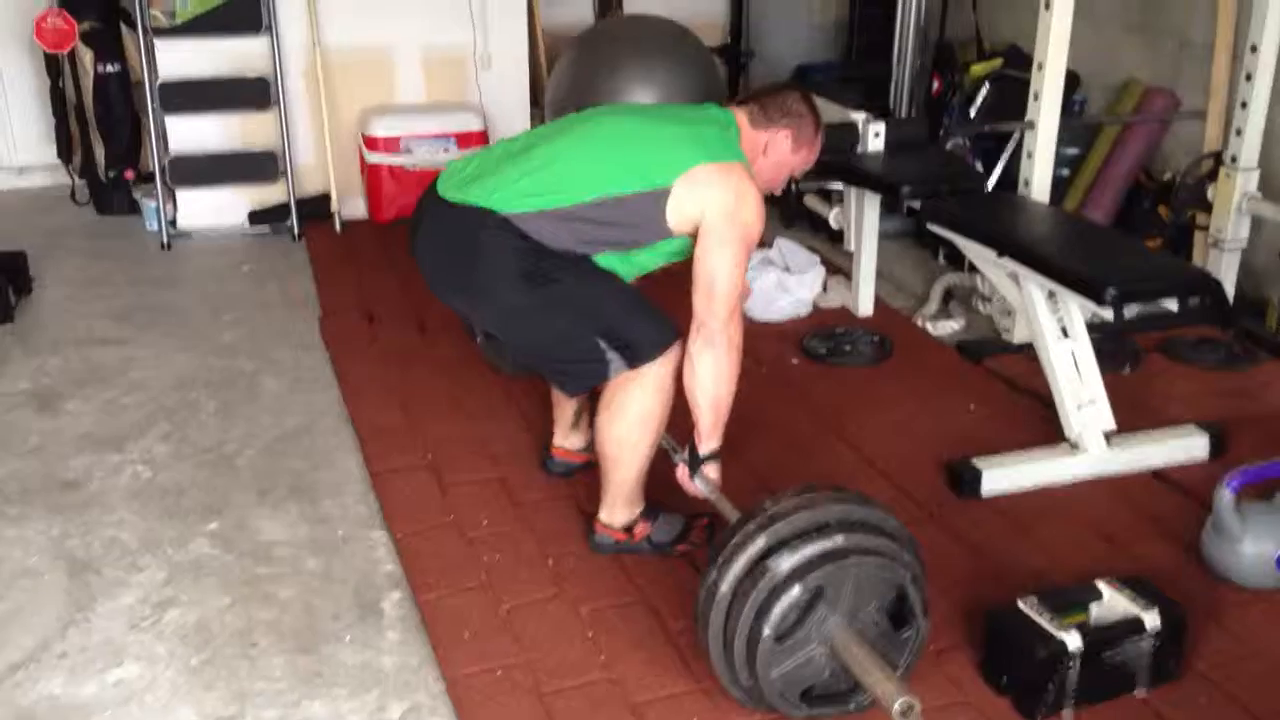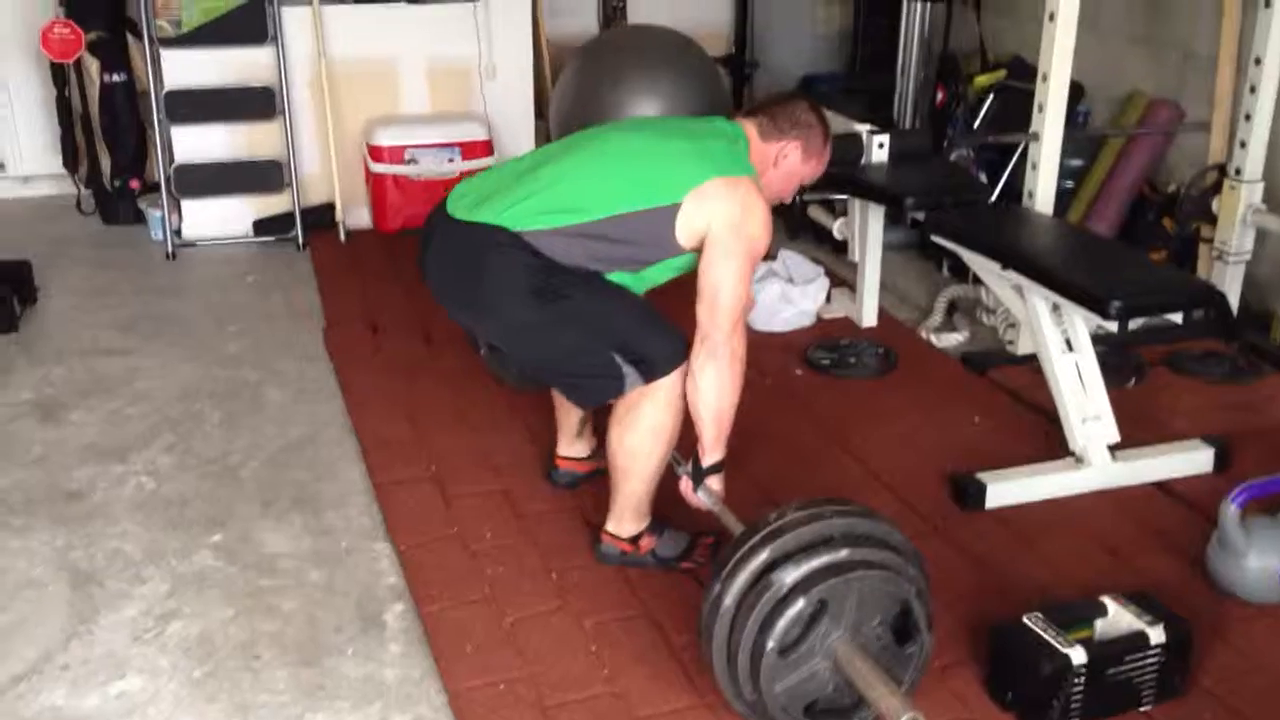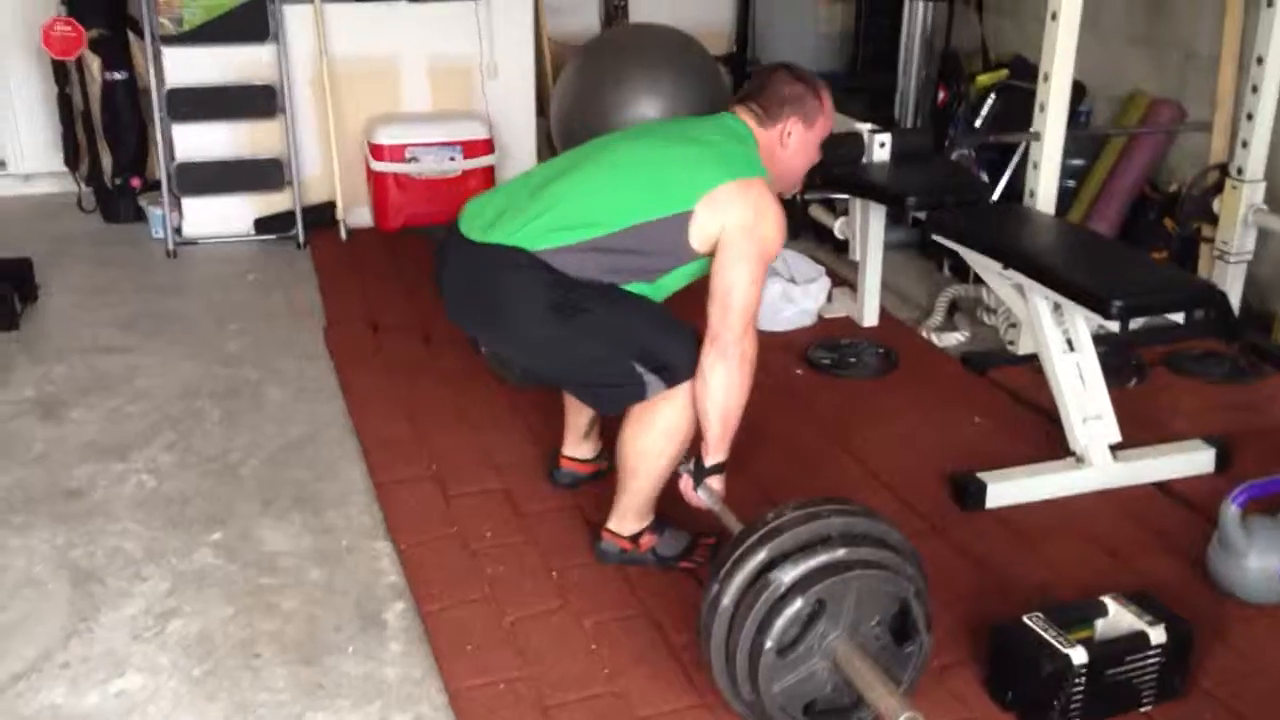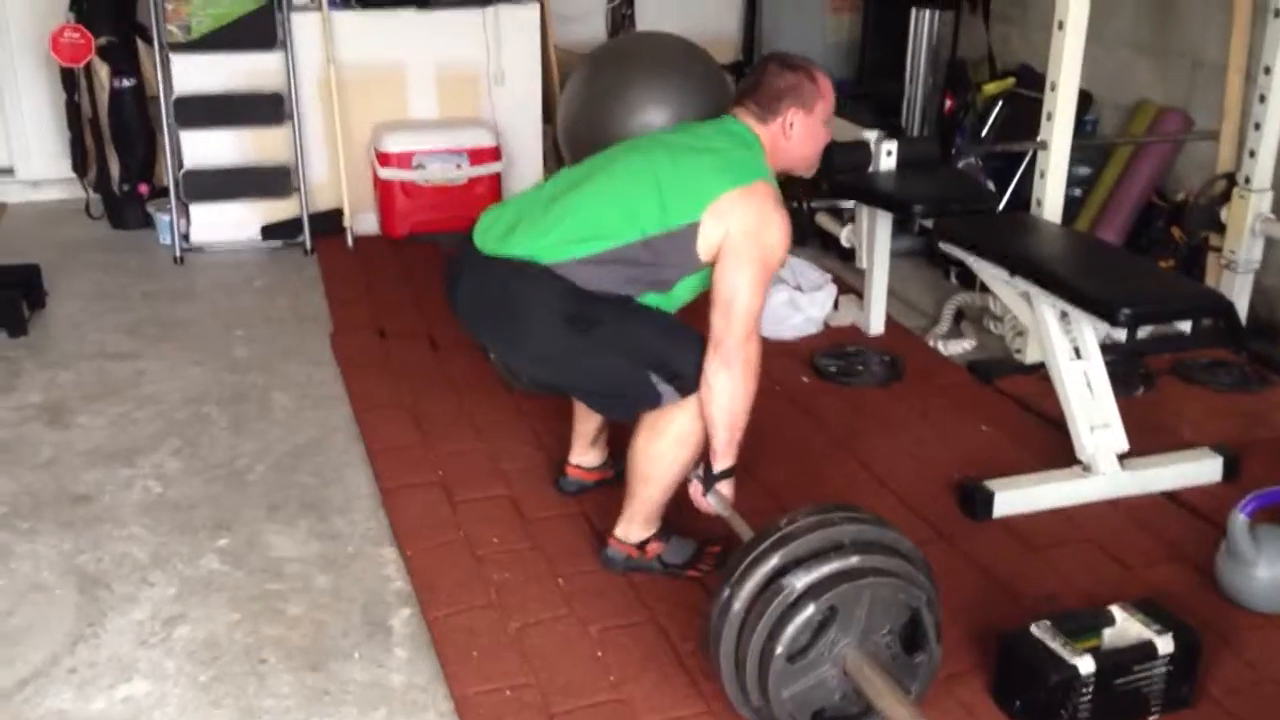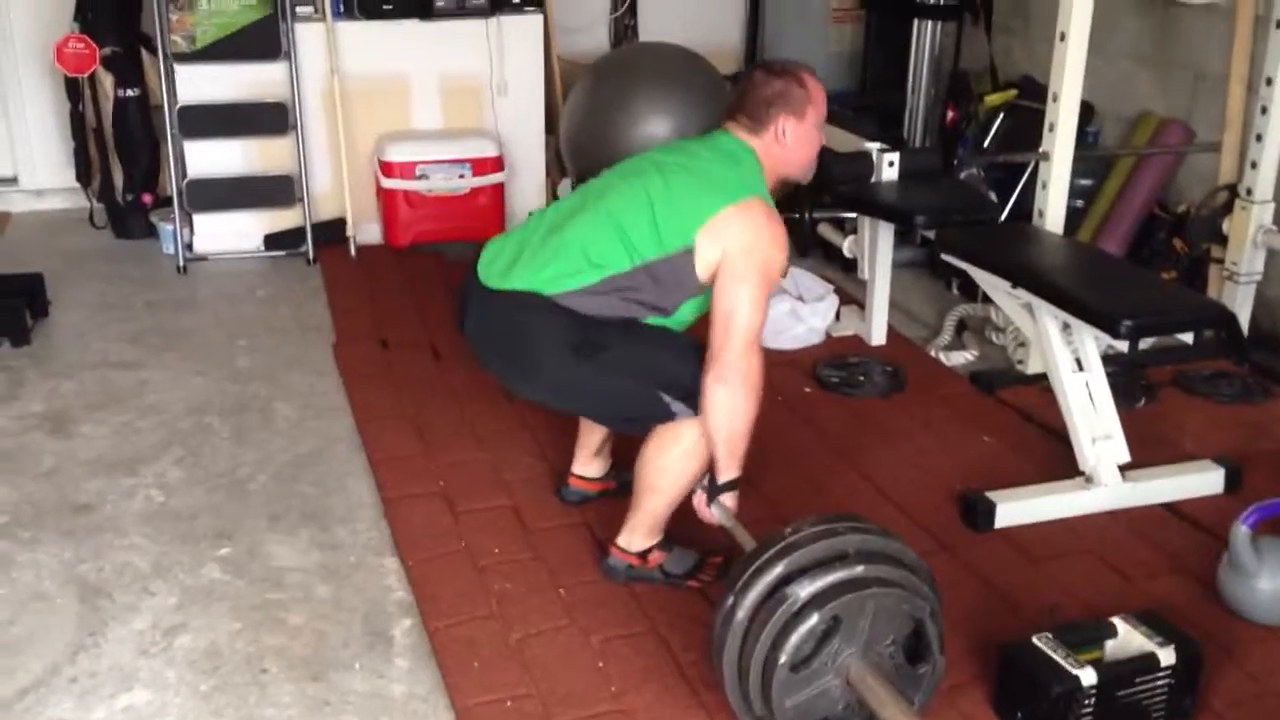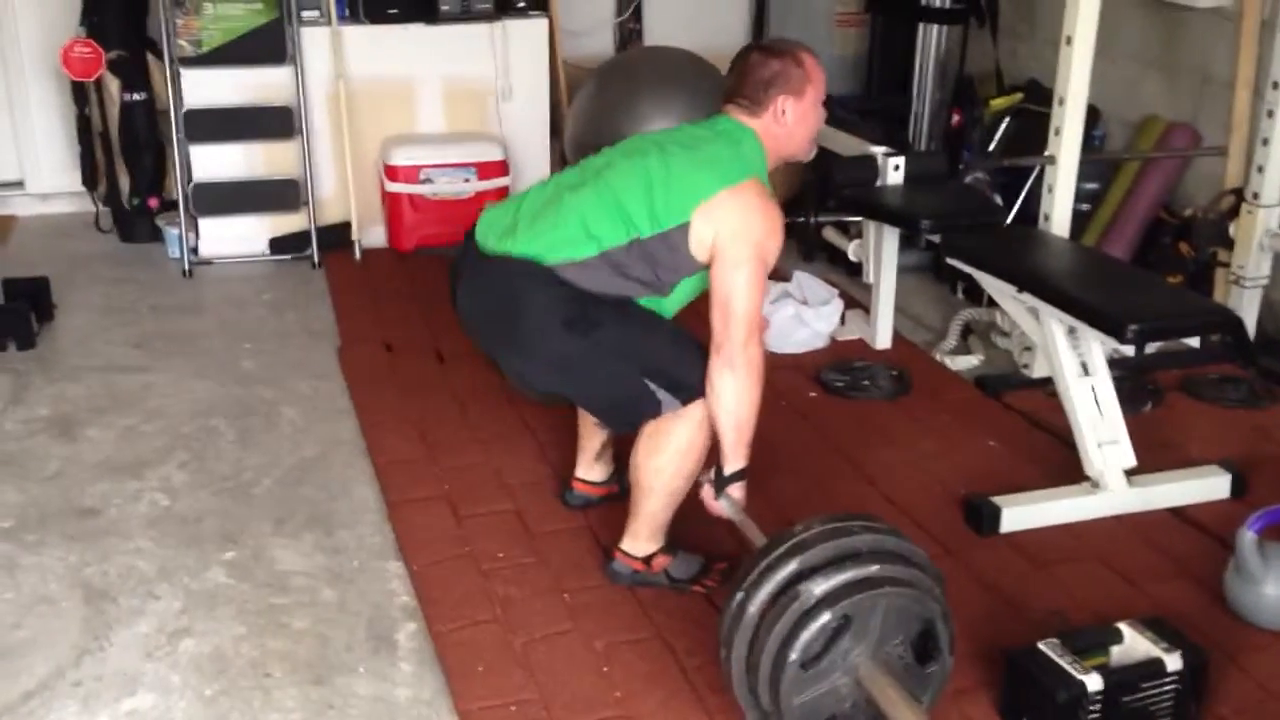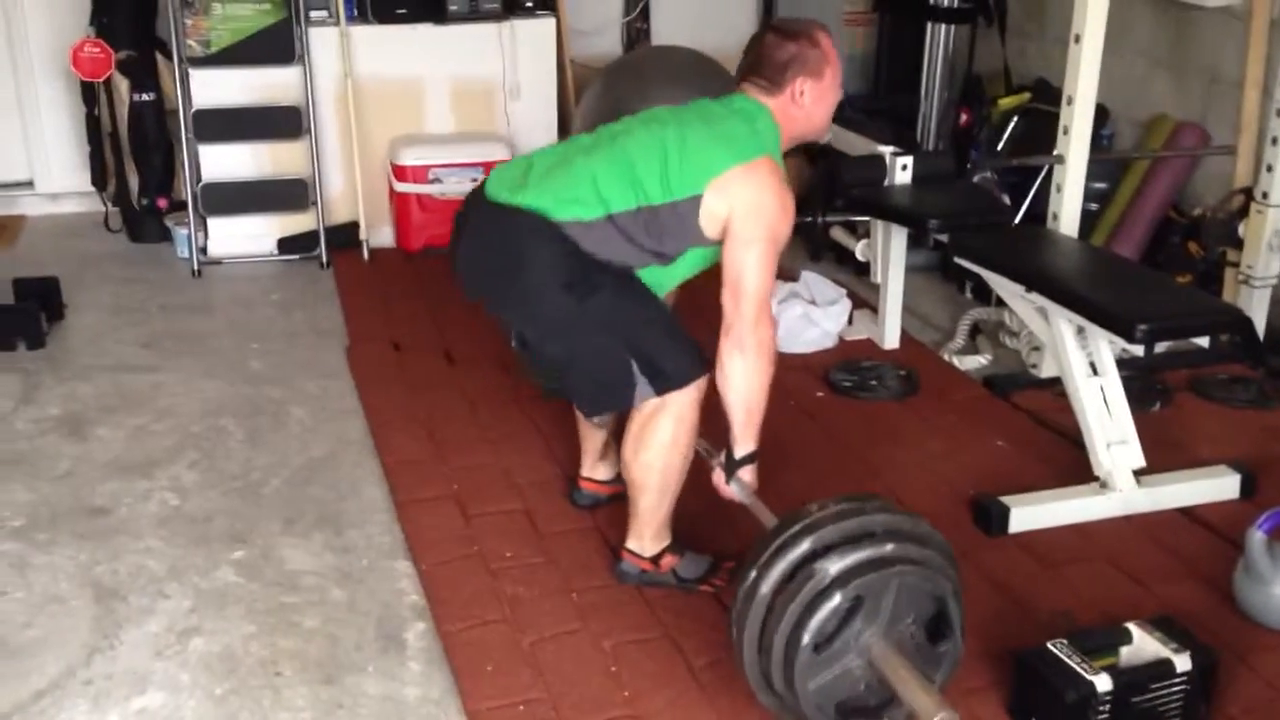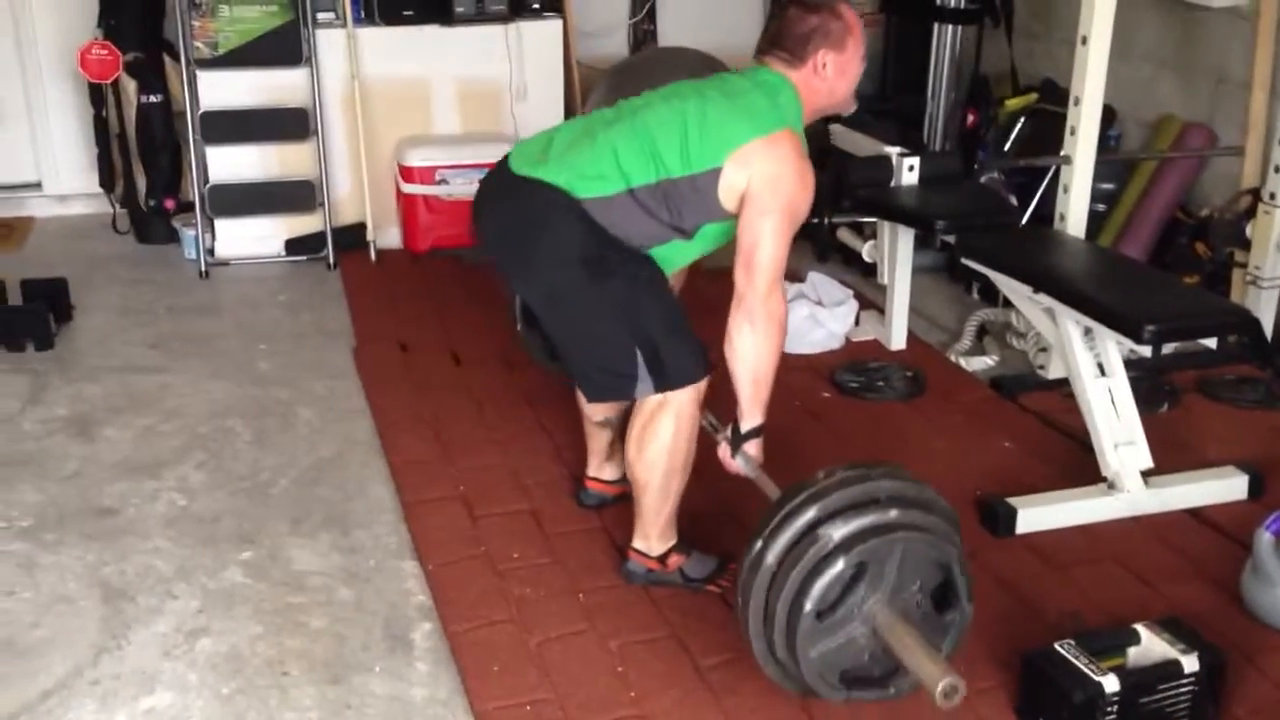
dt=0.2s
person 1, frame 1
left shoulder: (684, 125)
right shoulder: (732, 189)
right elbow: (715, 330)
right wrist: (707, 451)
left hip: (448, 211)
right hip: (481, 245)
left knee: (583, 315)
right knee: (648, 351)
left ankle: (571, 443)
right ankle: (622, 522)
person 1, frame 2
left shoulder: (690, 138)
right shoulder: (740, 203)
right elbow: (718, 343)
right wrist: (711, 463)
left hip: (456, 228)
right hip: (491, 262)
left knee: (587, 329)
right knee: (661, 366)
left ankle: (575, 453)
right ankle: (628, 533)
person 1, frame 3
left shoulder: (693, 135)
right shoulder: (753, 205)
right elbow: (728, 344)
right wrist: (713, 463)
left hip: (469, 246)
right hip: (505, 281)
left knee: (605, 328)
right knee: (678, 370)
left ankle: (579, 455)
right ankle: (629, 533)
person 1, frame 4
left shoulder: (699, 142)
right shoulder: (758, 209)
right elbow: (732, 350)
right wrist: (721, 467)
left hip: (483, 262)
right hip: (520, 296)
left knee: (619, 337)
right knee: (693, 381)
left ankle: (586, 462)
right ankle: (635, 539)
person 1, frame 5
left shoulder: (695, 157)
right shoulder: (754, 226)
right elbow: (732, 365)
right wrist: (725, 480)
left hip: (493, 288)
right hip: (527, 326)
left knee: (636, 356)
right knee: (701, 396)
left ankle: (589, 473)
right ankle: (637, 549)
person 1, frame 6
left shoulder: (696, 142)
right shoulder: (749, 208)
right elbow: (735, 353)
left wrist: (646, 354)
right wrist: (733, 470)
left hip: (488, 263)
right hip: (521, 297)
left knee: (628, 351)
right knee: (694, 392)
left ankle: (592, 476)
right ankle: (641, 553)
person 1, frame 7
left shoulder: (710, 120)
right shoulder: (761, 185)
right elbow: (746, 329)
left wrist: (644, 328)
right wrist: (743, 454)
left hip: (492, 220)
right hip: (527, 249)
left knee: (614, 345)
right knee: (674, 382)
left ankle: (598, 475)
right ankle: (648, 553)
person 1, frame 8
left shoulder: (732, 98)
right shoulder: (782, 157)
right elbow: (757, 302)
left wrist: (656, 316)
right wrist: (751, 428)
left hip: (513, 193)
right hip: (551, 222)
left knee: (614, 342)
right knee: (673, 380)
left ankle: (604, 474)
right ankle: (655, 552)
